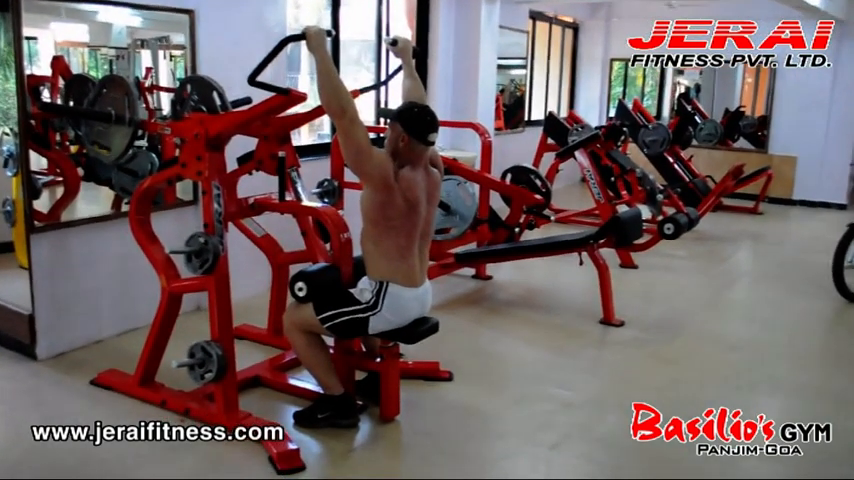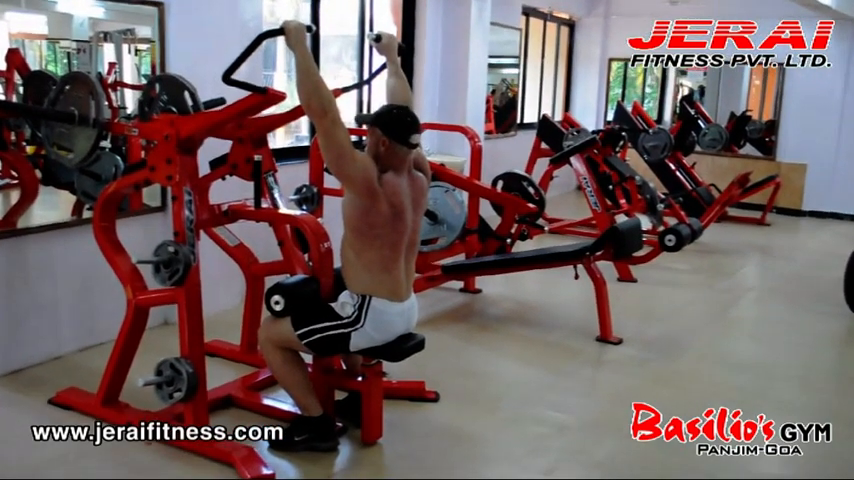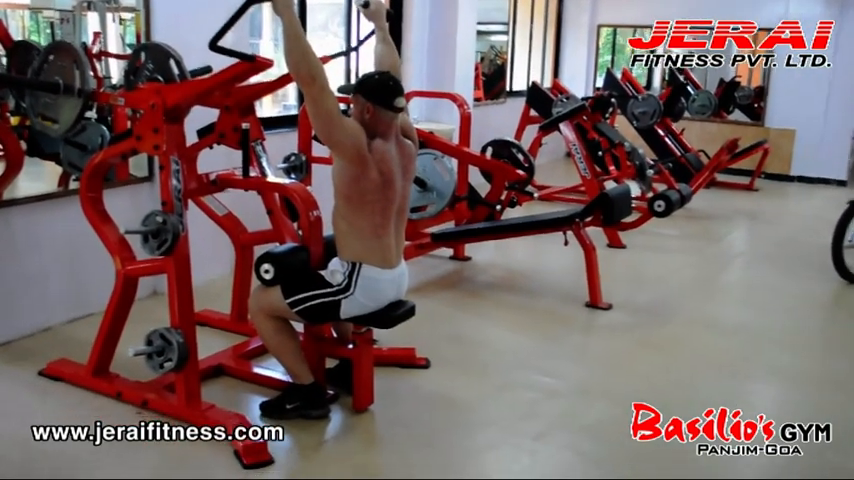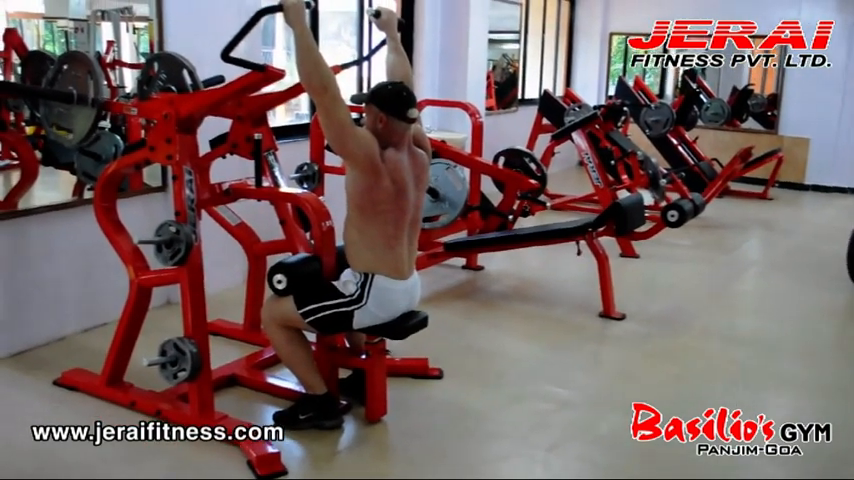
dt=1s
person 1, frame 1
left shoulder: (386, 177)
right shoulder: (433, 171)
left elbow: (343, 115)
right elbow: (417, 115)
left wrist: (320, 48)
right wrist: (407, 59)
left hip: (393, 302)
right hip: (421, 296)
left knee: (294, 319)
right knee: (354, 296)
left ankle: (339, 403)
right ankle: (382, 375)
person 1, frame 2
left shoulder: (369, 182)
right shoulder: (419, 176)
left elbow: (323, 115)
right elbow: (402, 115)
left wrist: (299, 45)
right wrist: (391, 57)
left hip: (376, 317)
right hip: (405, 311)
left knee: (269, 334)
right knee: (331, 311)
left ankle: (317, 425)
right ankle: (363, 395)
person 1, frame 3
left shoulder: (358, 148)
right shoulder: (406, 141)
left elbow: (311, 82)
right elbow: (389, 83)
left hip: (367, 284)
right hip: (396, 277)
left knee: (261, 303)
right knee: (323, 278)
left ankle: (308, 392)
right ankle: (353, 364)
person 1, frame 4
left shoulder: (370, 159)
right shoulder: (419, 152)
left elbow: (324, 93)
right elbow: (402, 91)
left hip: (378, 295)
right hip: (408, 289)
left knee: (272, 314)
right knee: (337, 290)
left ankle: (321, 403)
right ankle: (365, 375)
